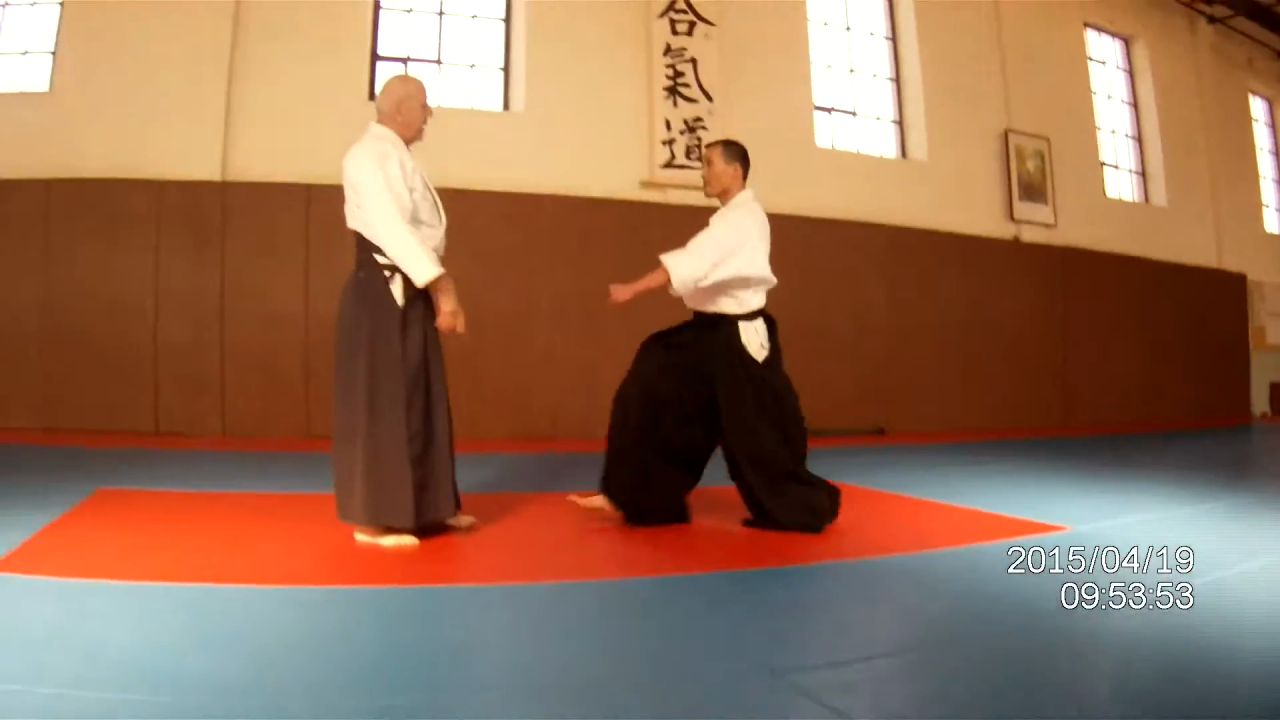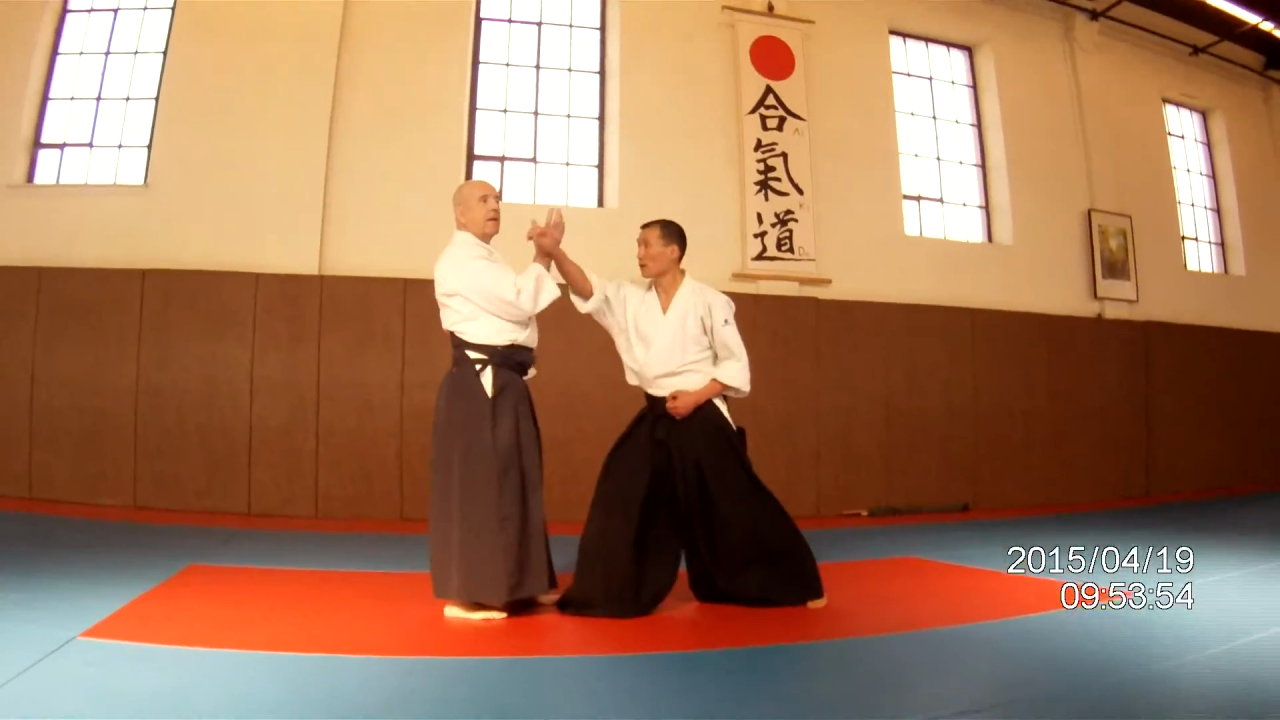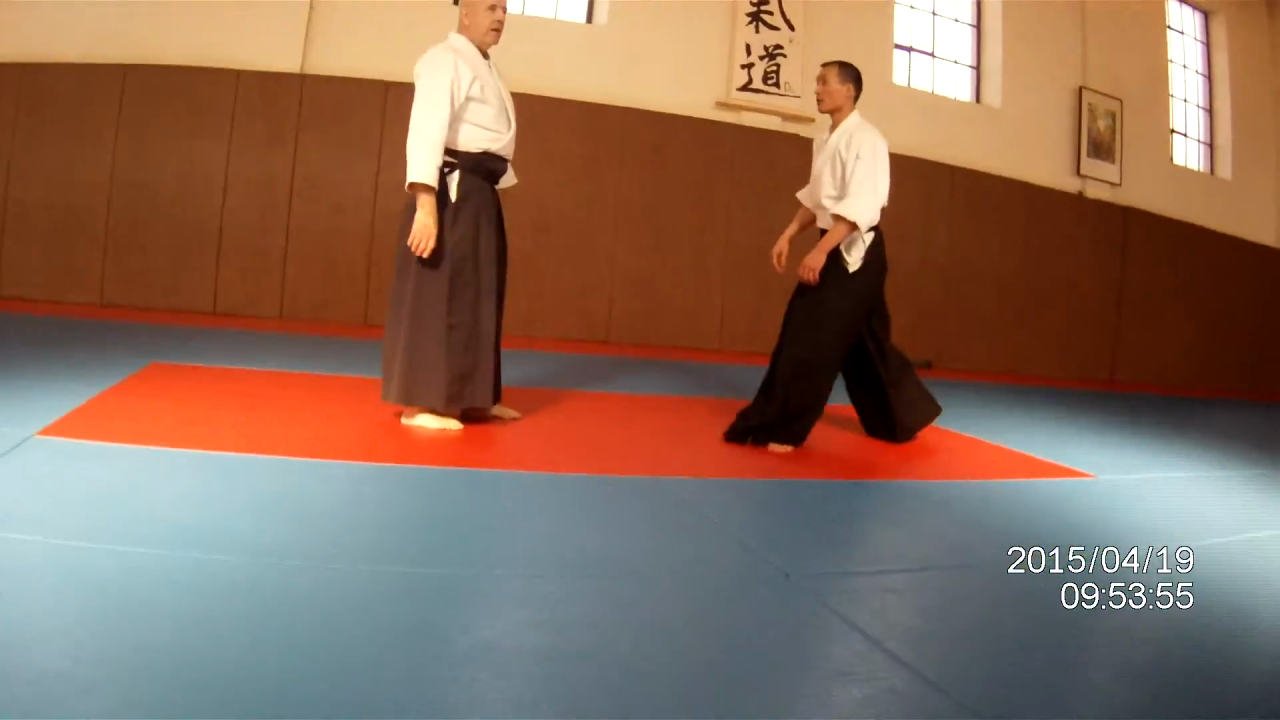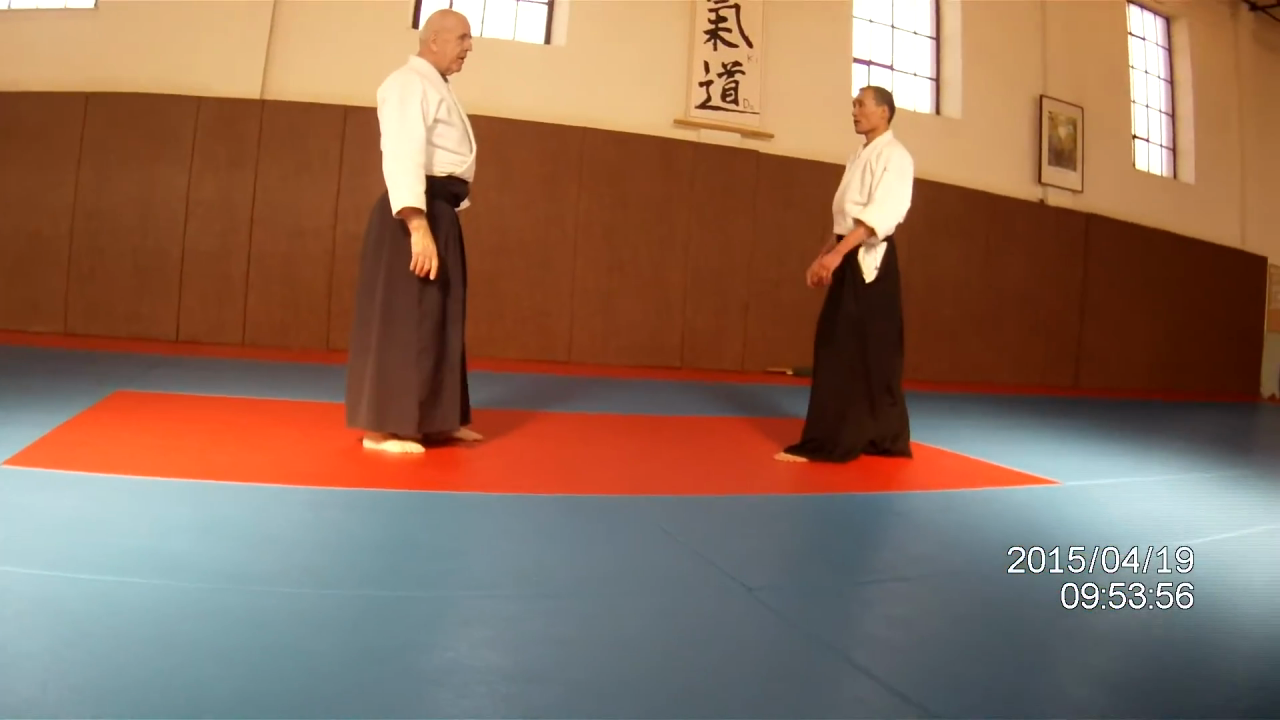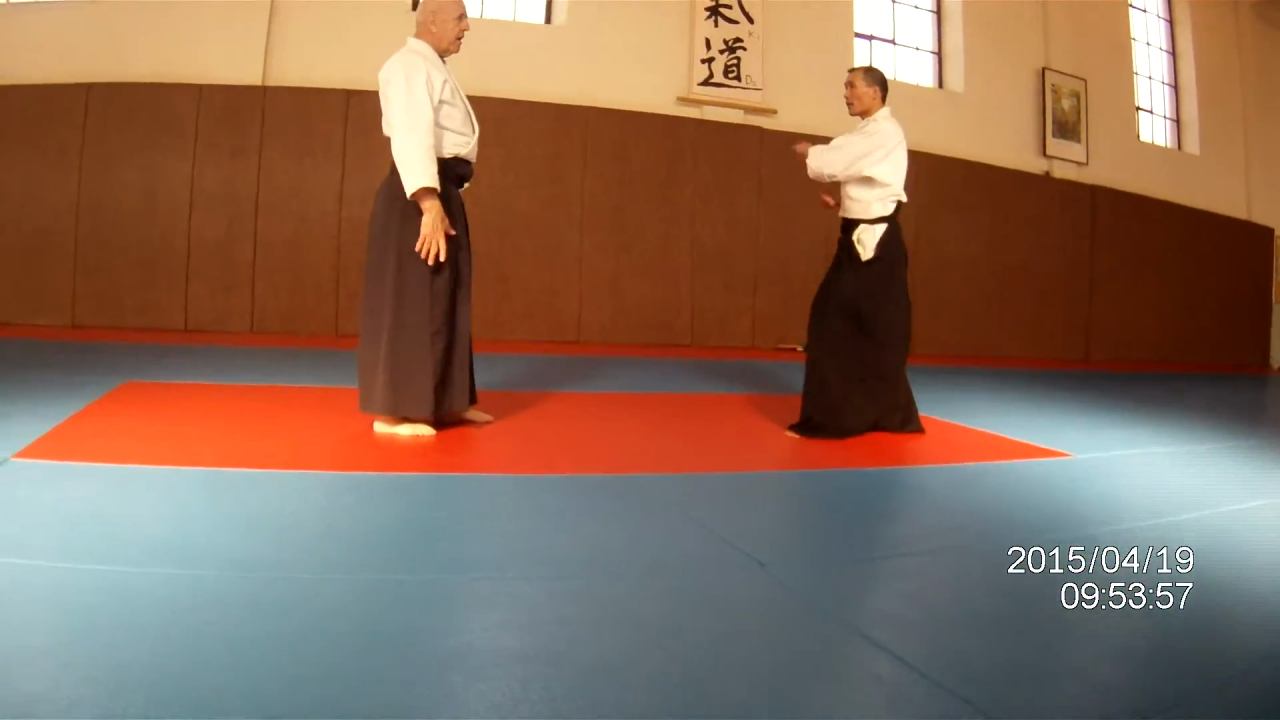
dt=1s
person 1, frame 1
left shoulder: (393, 155)
right shoulder: (374, 153)
right elbow: (394, 227)
left wrist: (436, 286)
right wrist: (441, 286)
left hip: (408, 289)
right hip: (385, 291)
left knee: (417, 400)
right knee: (383, 402)
left ankle: (423, 507)
right ankle: (372, 520)
person 1, frame 2
left shoulder: (483, 258)
right shoulder: (461, 258)
right elbow: (519, 300)
right wrist: (543, 254)
left hip: (503, 383)
right hip: (478, 385)
left knee: (510, 483)
right knee: (476, 486)
left ankle: (512, 586)
right ankle: (463, 596)
person 1, frame 3
left shoulder: (484, 68)
right shoulder: (446, 60)
right elbow: (427, 130)
left wrist: (487, 191)
right wrist: (426, 205)
left hip: (480, 192)
right hip: (453, 190)
left knee: (475, 296)
right knee: (439, 296)
left ankle: (468, 398)
right ankle: (419, 403)
person 1, frame 4
left shoulder: (436, 89)
right shoulder: (410, 84)
right elbow: (403, 158)
right wrist: (418, 227)
left hip: (440, 214)
right hip: (416, 215)
left knee: (438, 320)
right knee: (402, 320)
left ankle: (432, 421)
right ankle: (381, 429)
person 1, frame 5
left shoulder: (433, 69)
right shoulder: (410, 65)
right elbow: (411, 138)
right wrist: (430, 205)
left hip: (441, 195)
right hip: (418, 197)
left knee: (442, 302)
right knee: (410, 302)
left ankle: (442, 402)
right ankle: (392, 412)
person 2, frame 1
left shoulder: (744, 220)
right shoulder: (733, 217)
left elbow: (694, 263)
left wrist: (632, 289)
left hip: (740, 339)
right hip: (706, 332)
left knee: (756, 434)
right knee: (643, 404)
left ankle: (802, 508)
right ankle: (627, 498)
person 2, frame 2
left shoulder: (708, 301)
right shoulder: (629, 299)
left elbow: (736, 365)
right elbow: (588, 289)
left wrist: (697, 397)
right wrist: (555, 252)
left hip: (702, 420)
right hip: (654, 420)
left knee: (738, 508)
right knee: (620, 501)
left ankle: (797, 585)
right ankle: (610, 594)
person 2, frame 3
left shoulder: (864, 139)
right shoulder: (826, 139)
left elbow: (861, 204)
left wrist: (820, 250)
right wrist: (788, 234)
left hip: (854, 250)
right hip: (837, 248)
left knee: (810, 335)
right knee: (864, 341)
left ankle: (783, 428)
right ankle: (908, 416)
person 2, frame 4
left shoulder: (893, 155)
right shoulder: (862, 155)
left elbow: (881, 215)
left wrist: (836, 254)
right wrist: (822, 256)
left hip: (870, 261)
right hip: (852, 259)
left knee: (844, 351)
right knee: (870, 352)
left ankle: (824, 443)
right ankle: (882, 437)
person 2, frame 5
left shoulder: (882, 132)
right shoulder: (871, 132)
left elbow: (825, 163)
left wrist: (806, 151)
right wrist: (838, 200)
left hip: (873, 242)
right hip: (868, 240)
left knee: (834, 321)
right knee: (876, 330)
left ankle: (827, 418)
right ankle: (891, 414)
